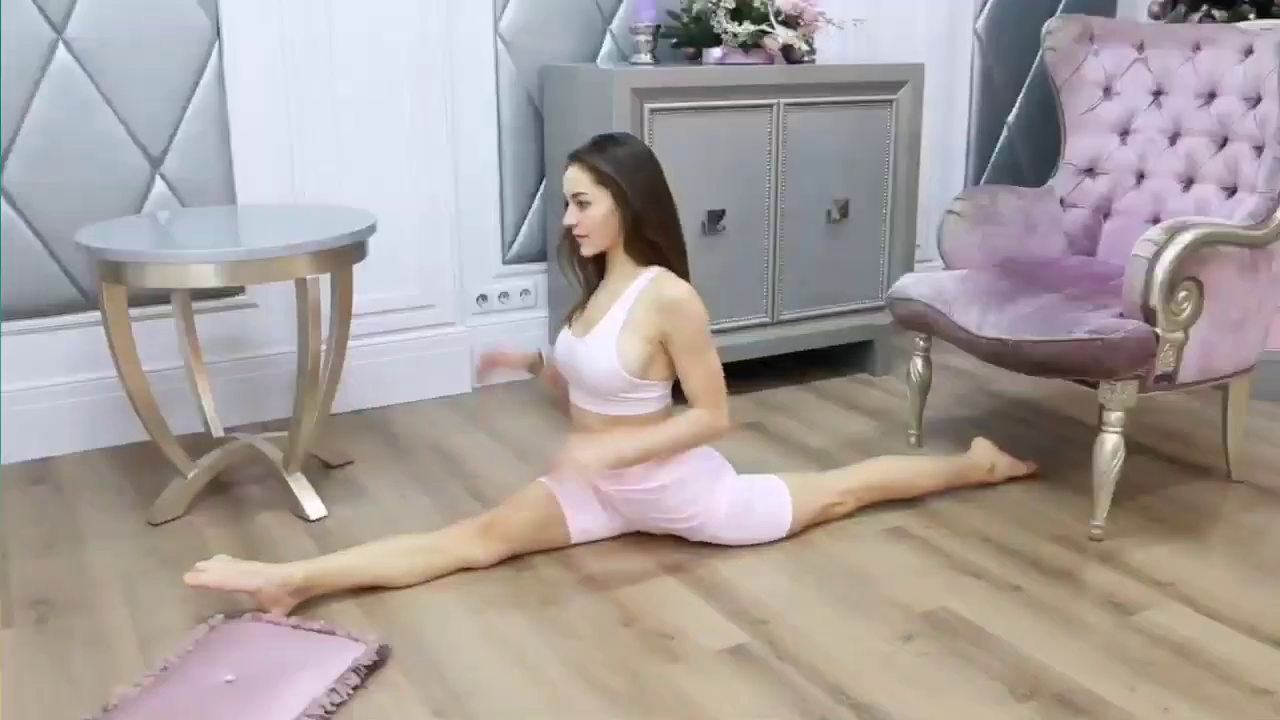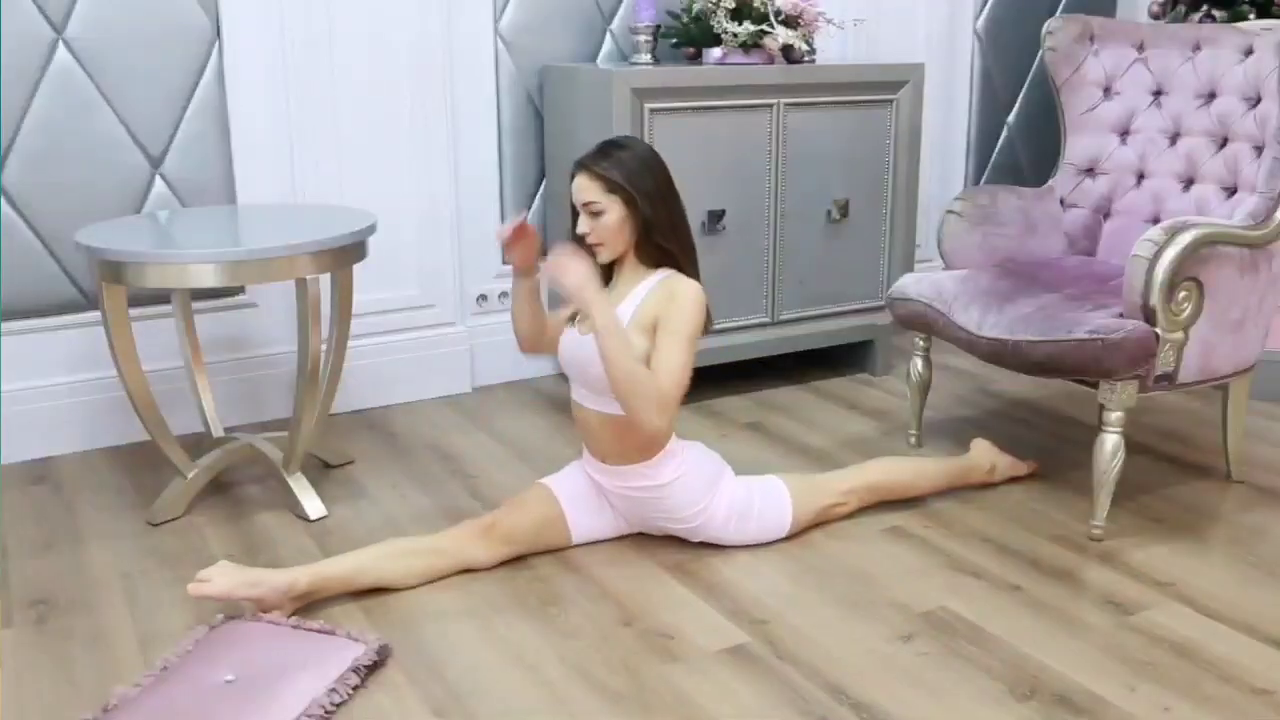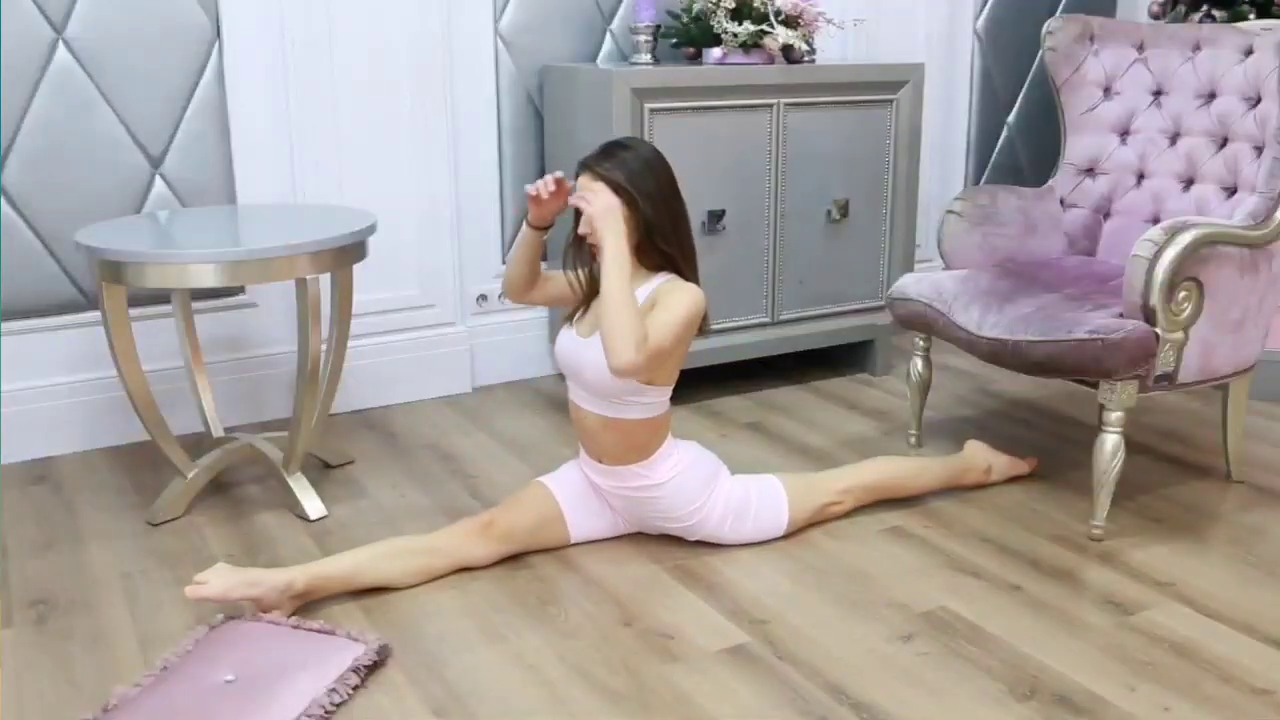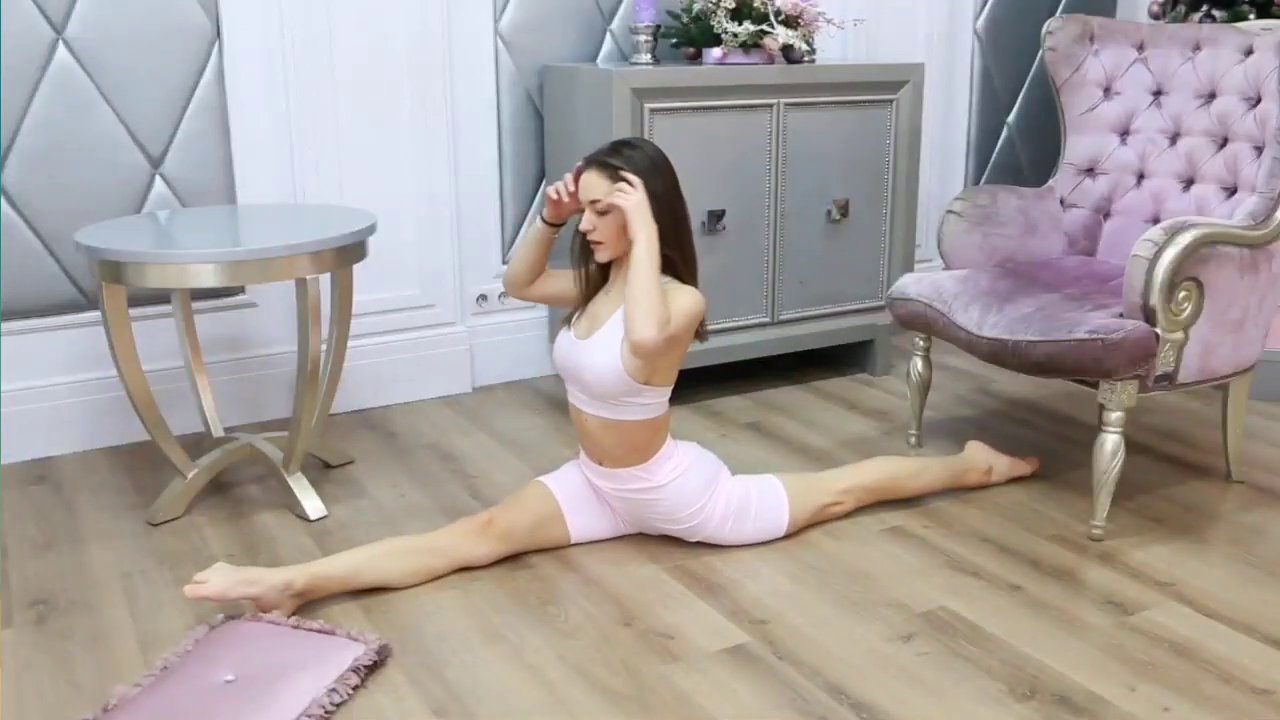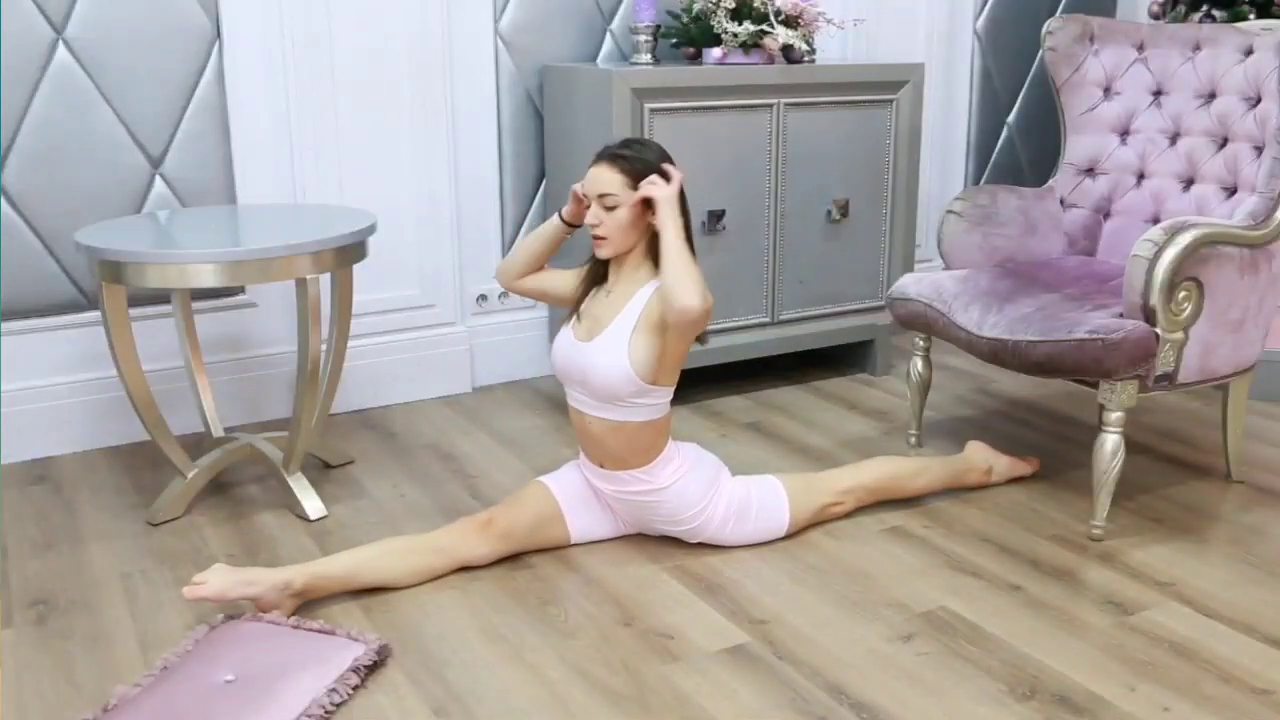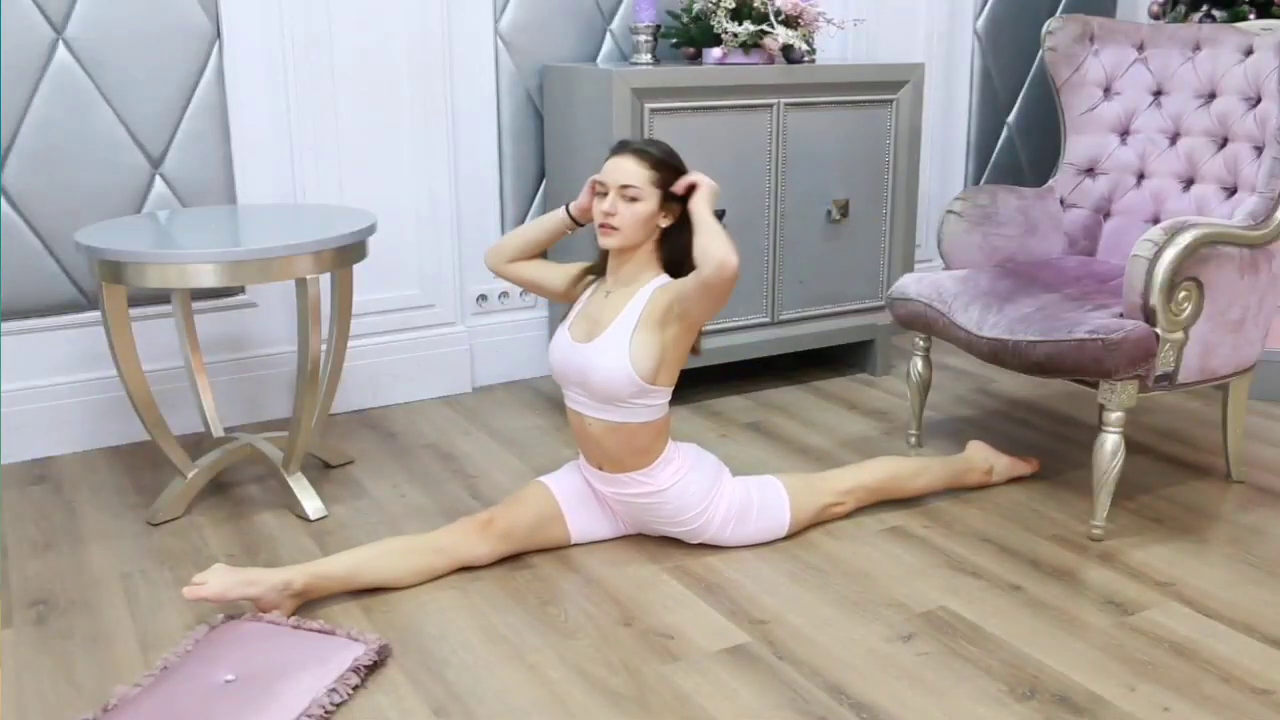
dt=0.2s
person 1, frame 1
left shoulder: (666, 296)
right shoulder: (603, 287)
left elbow: (713, 412)
left wrist: (615, 448)
right wrist: (535, 366)
left hip: (671, 490)
right hip: (607, 486)
right knee: (478, 536)
right ankle: (293, 580)
person 1, frame 2
left shoulder: (677, 295)
right shoulder: (608, 282)
left elbow: (654, 416)
right elbow: (537, 342)
left wrist: (592, 300)
right wrist: (526, 270)
left hip: (676, 488)
right hip: (603, 482)
right knee: (482, 537)
right ankle: (294, 585)
person 1, frame 3
left shoulder: (678, 298)
right shoulder: (600, 279)
left elbow: (626, 360)
right elbow: (519, 291)
left wrist: (611, 243)
right wrist: (537, 223)
left hip: (670, 485)
right hip: (598, 481)
right knee: (477, 536)
right ankle: (291, 584)
person 1, frame 4
left shoulder: (679, 300)
right shoulder: (598, 284)
left elbow: (645, 338)
right elbow: (518, 284)
left wrist: (643, 227)
right wrist: (549, 219)
left hip: (672, 488)
right hip: (599, 482)
right knee: (477, 535)
right ankle: (292, 582)
person 1, frame 5
left shoulder: (670, 301)
right shoulder: (594, 286)
left elbow: (689, 307)
right elbow: (511, 276)
left wrist: (669, 217)
right wrist: (563, 218)
left hip: (674, 491)
right hip: (600, 483)
right knee: (477, 534)
right ankle: (293, 581)
person 1, frame 6
left shoulder: (672, 301)
right shoulder: (589, 285)
left elbow: (724, 265)
right elbow: (500, 258)
left wrist: (704, 209)
right wrist: (574, 210)
left hip: (672, 491)
right hip: (598, 484)
right knee: (476, 535)
right ankle: (292, 583)
